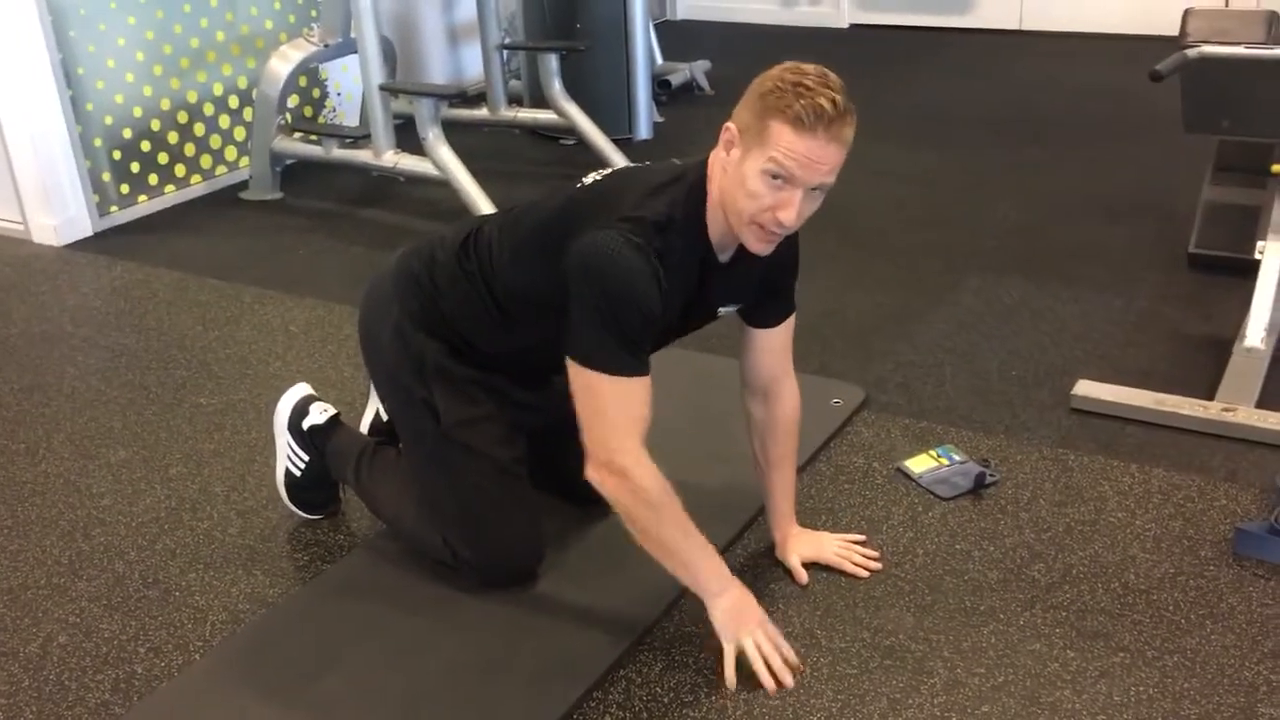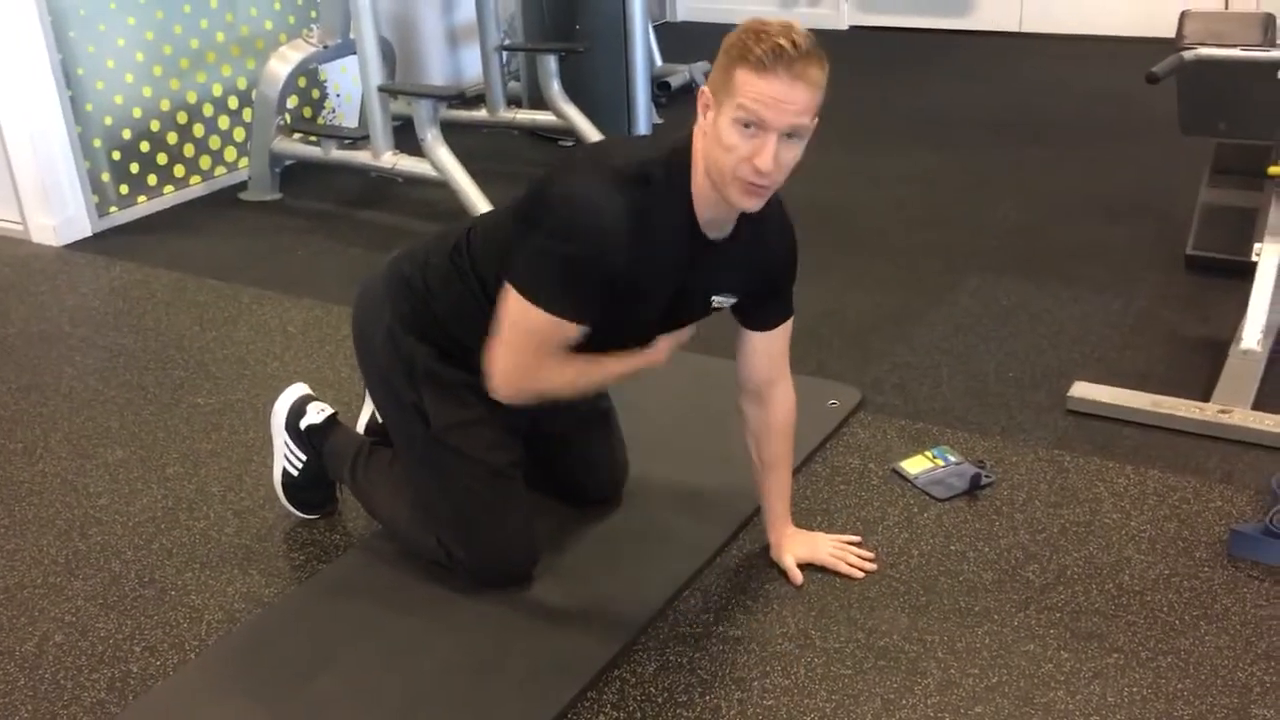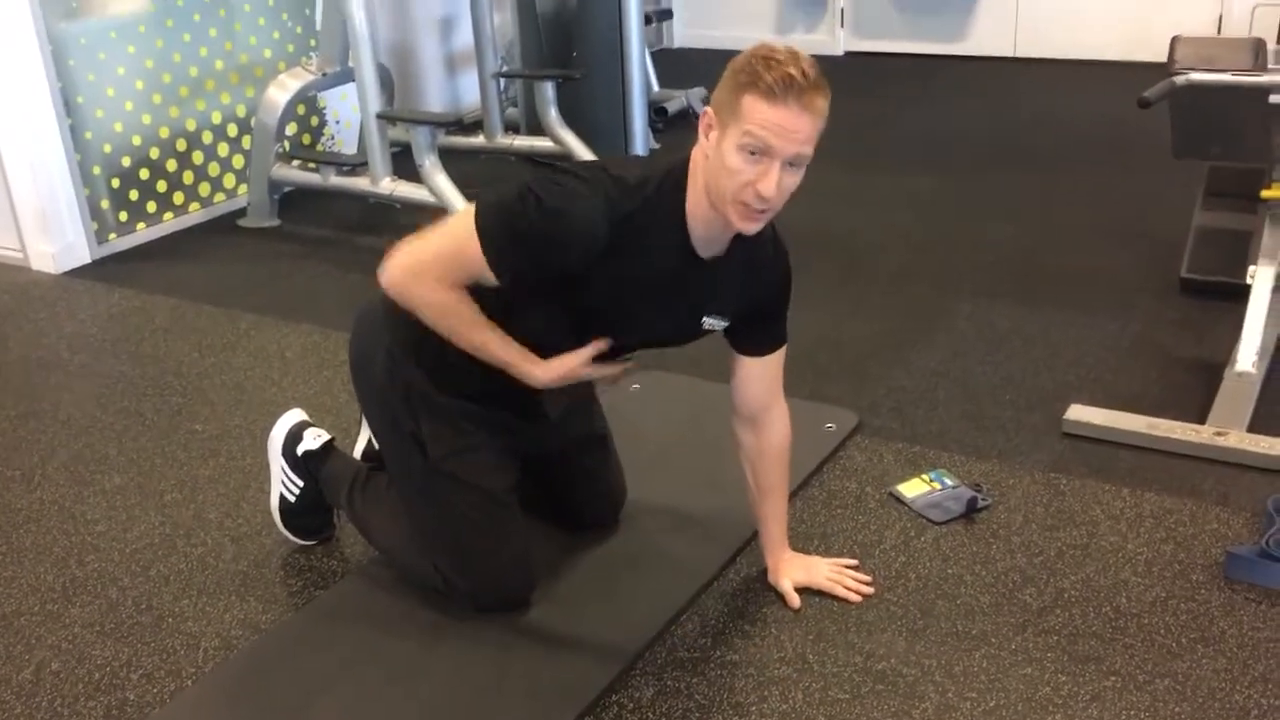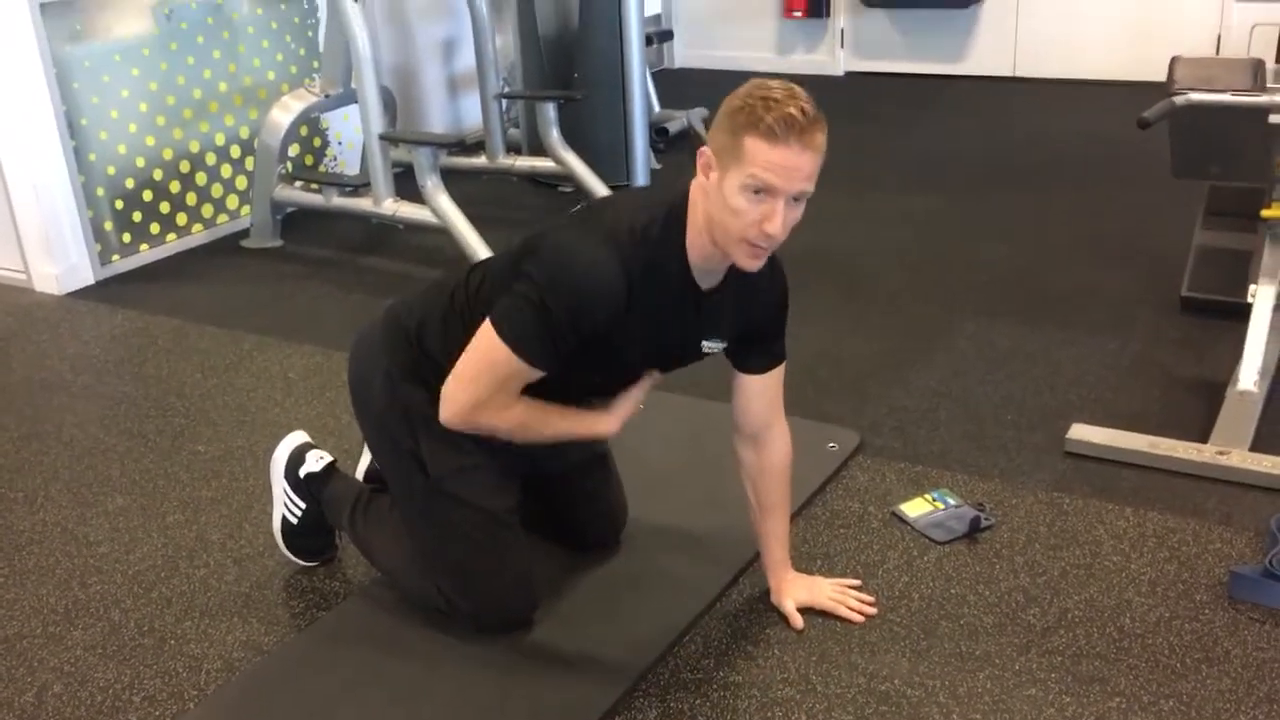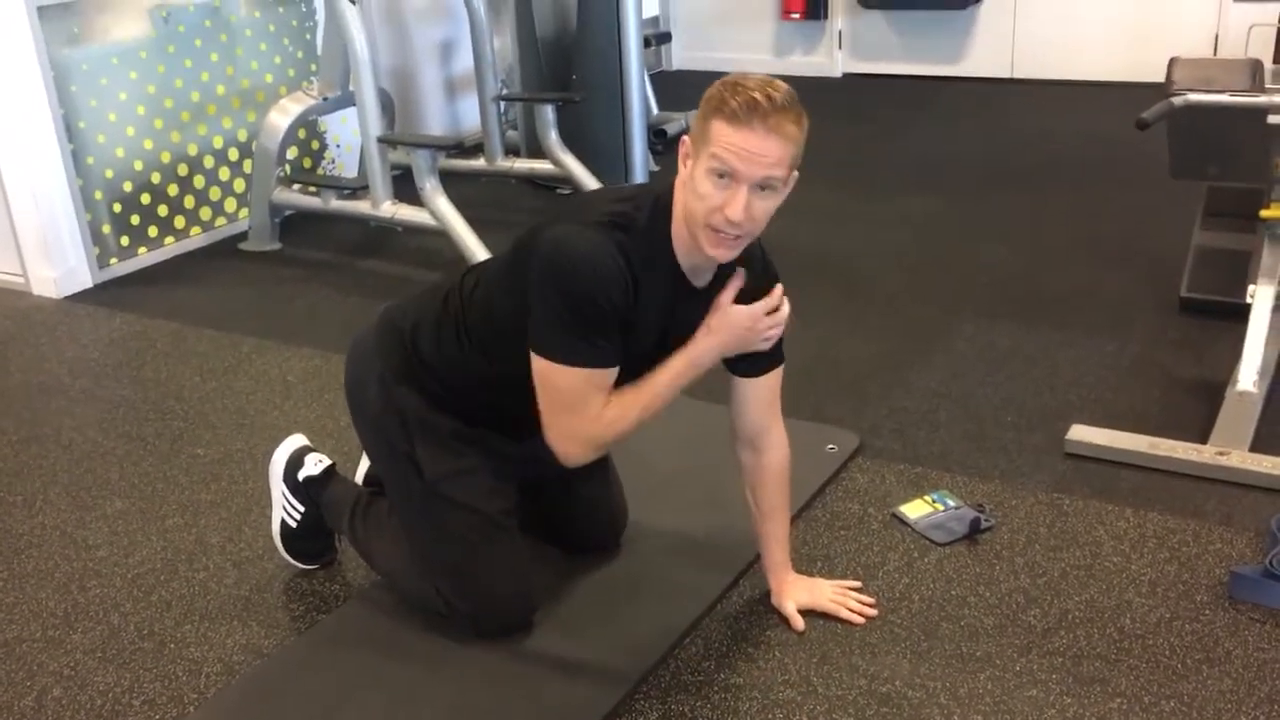
dt=0.3s
person 1, frame 1
left shoulder: (768, 238)
right shoulder: (624, 254)
left elbow: (771, 389)
right elbow: (616, 463)
left wrist: (785, 528)
right wrist: (720, 592)
left hip: (524, 341)
right hip: (427, 328)
left knee: (586, 486)
right knee: (501, 554)
right ankle: (326, 441)
person 1, frame 2
left shoulder: (767, 238)
right shoulder: (601, 207)
left elbow: (766, 387)
right elbow: (512, 378)
left wrist: (782, 530)
right wrist: (648, 356)
left hip: (524, 335)
right hip: (421, 336)
left knee: (597, 488)
right knee: (497, 557)
left ankle: (404, 424)
right ankle: (322, 440)
person 1, frame 3
left shoulder: (761, 264)
right shoulder: (589, 209)
left elbow: (759, 413)
right elbow: (408, 272)
left wrist: (779, 553)
right wrist: (532, 369)
left hip: (535, 368)
right hip: (421, 357)
left knee: (595, 511)
right knee: (493, 583)
left ankle: (451, 456)
right ankle: (320, 466)
person 1, frame 4
left shoulder: (759, 283)
right shoulder: (593, 265)
left elbow: (761, 431)
right elbow: (463, 406)
left wrist: (781, 573)
right wrist: (604, 422)
left hip: (525, 382)
right hip: (417, 379)
left knee: (598, 530)
right knee: (498, 601)
left ankle: (412, 471)
right ankle: (324, 487)
person 1, frame 5
left shoulder: (750, 278)
right shoulder: (587, 255)
left elbow: (759, 434)
right elbow: (574, 440)
left wrist: (782, 576)
right wrist: (705, 348)
left hip: (513, 390)
right hip: (413, 384)
left knee: (597, 533)
right knee: (497, 605)
right ankle: (321, 491)
